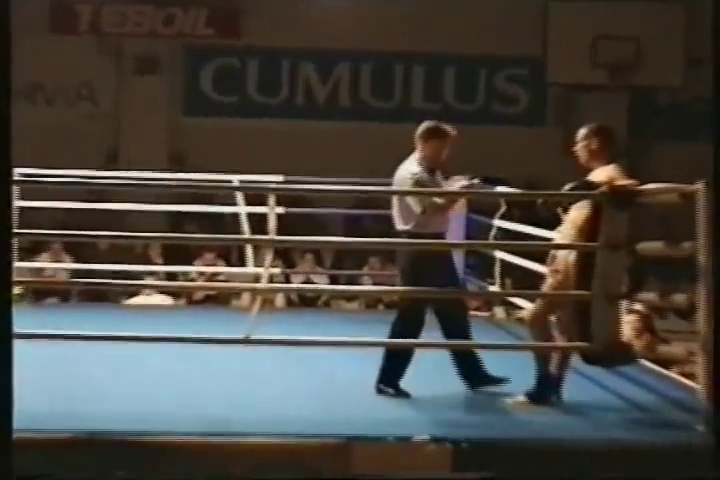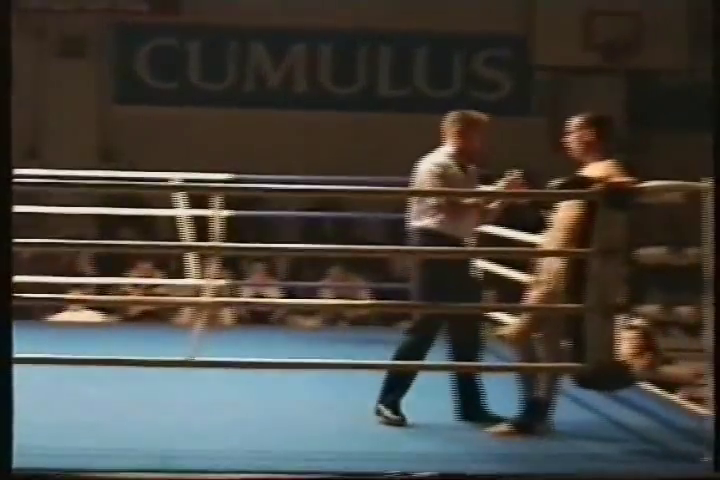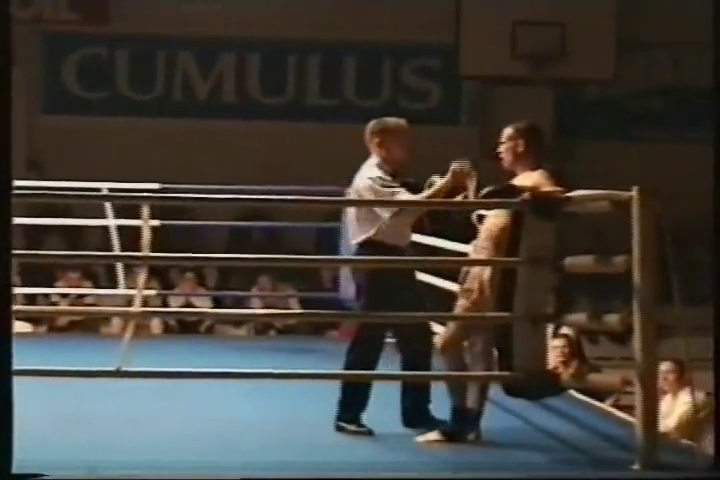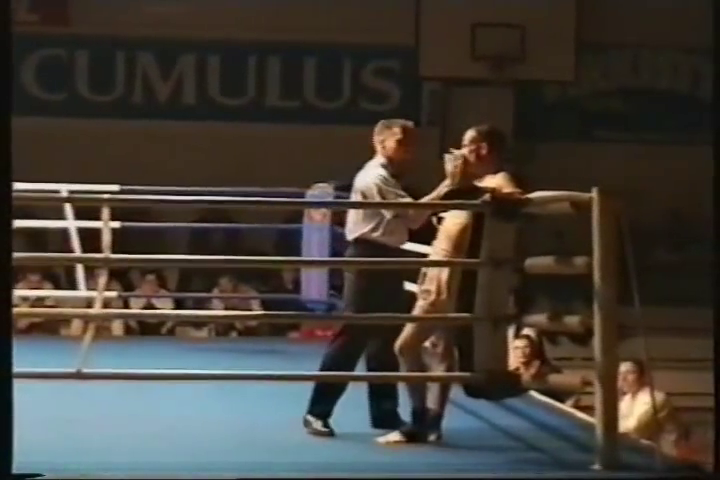
dt=0.5s
person 1, frame 1
left shoulder: (612, 174)
right shoulder: (596, 176)
left elbow: (631, 187)
left hip: (576, 261)
right hip: (565, 258)
left knee: (537, 316)
right knee: (565, 323)
left ankle: (547, 386)
right ankle: (548, 386)
person 1, frame 2
left shoulder: (607, 170)
right shoulder: (587, 174)
left elbow: (629, 187)
left hip: (564, 269)
right hip: (552, 266)
left knee: (520, 334)
right knee: (548, 338)
left ankle: (534, 413)
right ankle: (535, 414)
person 1, frame 3
left shoulder: (537, 179)
right shoulder: (517, 184)
left elbow: (558, 196)
right elbow: (487, 221)
left hip: (492, 278)
right hip: (480, 274)
left knee: (449, 343)
right knee: (479, 347)
right ankle: (466, 421)
person 1, frame 4
left shoulder: (498, 181)
right shoulder: (473, 185)
left elbow: (519, 199)
right elbow: (442, 208)
left hip: (451, 277)
right hip: (439, 275)
left knee: (407, 345)
right knee: (442, 348)
right ankle: (427, 423)
person 2, frame 1
left shoulder: (431, 173)
right shoulder: (410, 174)
left elbow: (439, 205)
right elbow: (430, 210)
left wrist: (454, 191)
right wrist: (456, 192)
left hip: (436, 246)
right hip: (418, 248)
left knee: (454, 311)
right knee: (411, 315)
left ankle: (473, 373)
right ankle: (387, 380)
person 2, frame 2
left shoulder: (466, 170)
right shoulder: (434, 166)
left elbow: (474, 216)
right elbow: (448, 210)
left wrist: (500, 202)
left hip: (454, 250)
right hip: (433, 248)
left knee: (467, 331)
right knee: (425, 326)
left ankle: (471, 405)
right ankle: (389, 399)
person 2, frame 3
left shoulder: (389, 178)
right shoulder: (370, 179)
left elbow: (405, 215)
right elbow: (411, 207)
left wrist: (442, 189)
right wrist: (449, 182)
left hip: (395, 261)
right hip: (375, 262)
left knee: (416, 337)
right knee: (368, 340)
left ankle: (416, 411)
right ankle: (347, 416)
person 2, frame 4
left shoulder: (388, 178)
right shoulder: (373, 178)
left elbow: (408, 220)
right elbow: (413, 214)
right wrist: (448, 184)
left hip: (386, 260)
right hip: (368, 259)
left knee: (386, 340)
right knee: (351, 337)
left ankle: (385, 412)
right ankle: (317, 412)
